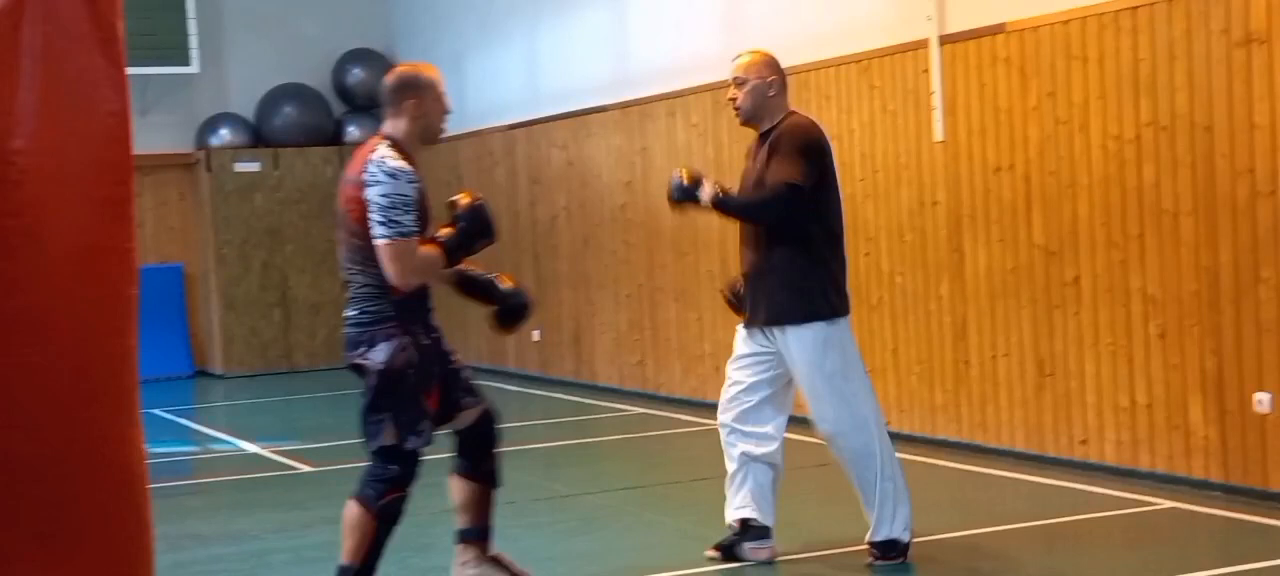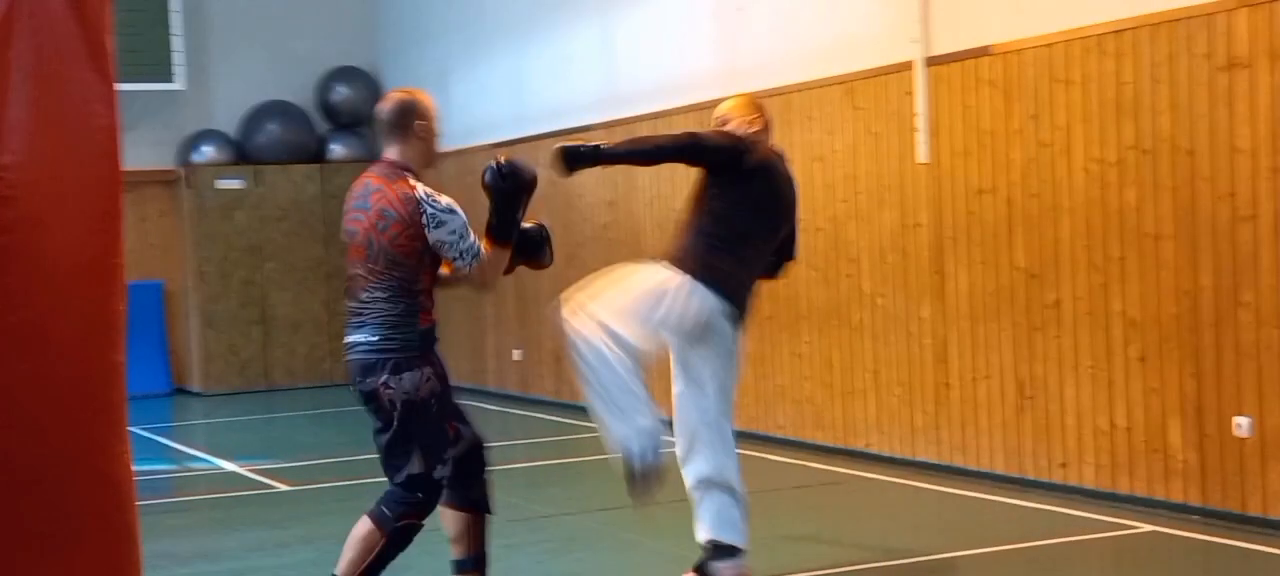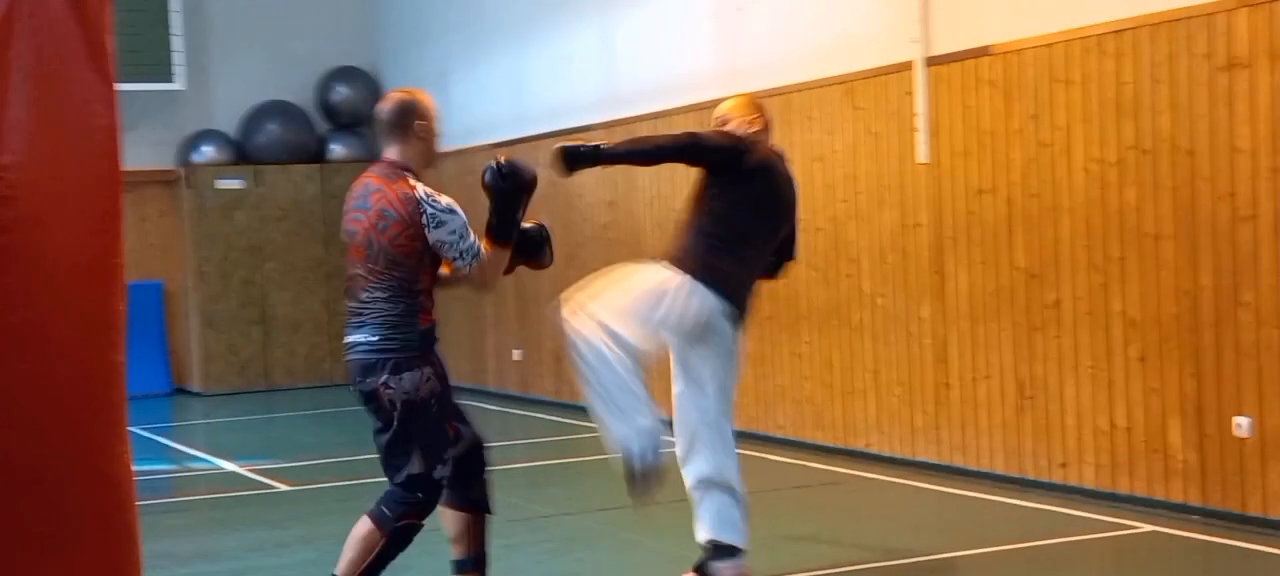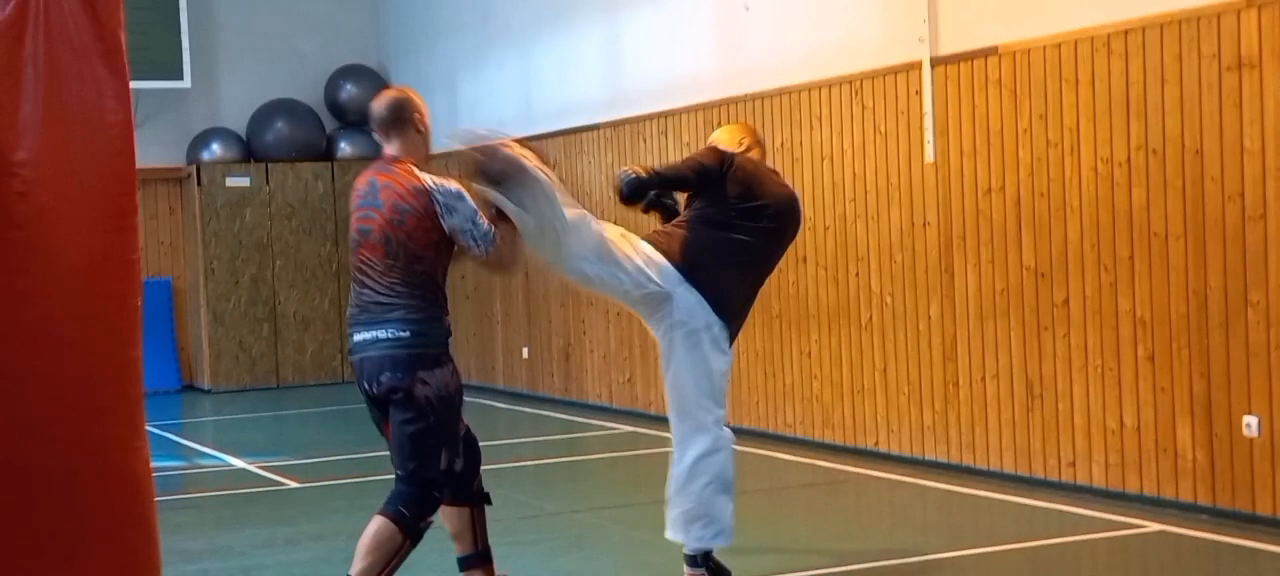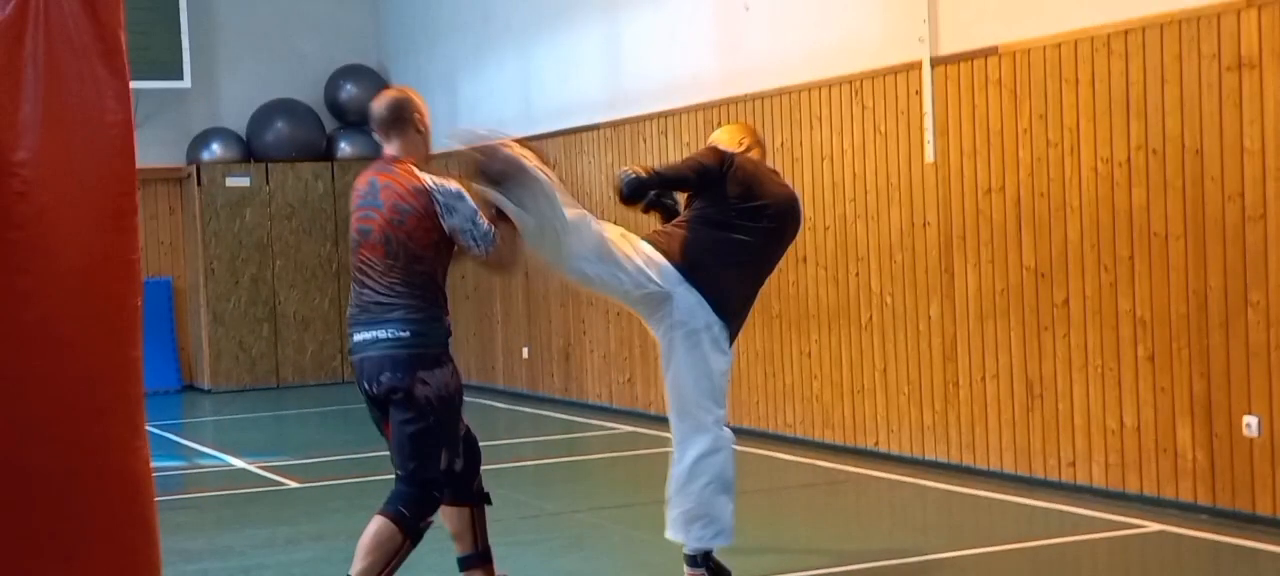
dt=1s
person 1, frame 1
left shoulder: (382, 161)
right shoulder: (390, 171)
right elbow: (404, 271)
left wrist: (474, 280)
right wrist: (460, 239)
left hip: (408, 329)
right hip: (387, 335)
left knee: (476, 424)
right knee: (394, 465)
person 1, frame 2
left shoulder: (363, 190)
right shoulder: (429, 204)
right elbow: (483, 275)
left wrist: (504, 250)
right wrist: (507, 212)
left hip: (369, 350)
right hip: (401, 359)
left knee: (462, 457)
right knee: (414, 491)
person 1, frame 3
left shoulder: (363, 190)
right shoulder: (429, 204)
right elbow: (483, 275)
left wrist: (505, 251)
right wrist: (507, 210)
left hip: (367, 351)
right hip: (402, 358)
left knee: (461, 456)
right knee: (414, 490)
person 1, frame 4
left shoulder: (364, 186)
right shoulder: (438, 192)
right elbow: (501, 255)
left wrist: (479, 209)
left hip: (369, 350)
right hip: (414, 352)
left knee: (458, 457)
right knee: (419, 488)
person 1, frame 5
left shoulder: (364, 186)
right shoulder: (436, 191)
right elbow: (501, 254)
left wrist: (478, 204)
left hip: (368, 349)
right hip: (415, 351)
left knee: (459, 456)
right knee: (419, 488)
person 2, frame 1
left shoulder: (798, 135)
right shoulder: (764, 144)
left elbow: (781, 207)
left wrist: (714, 197)
right wrist: (748, 279)
left hip: (806, 309)
right hip: (766, 310)
left knee: (846, 421)
right knee: (742, 416)
left ankle: (891, 532)
right ankle: (752, 528)
person 2, frame 2
left shoulder: (738, 153)
right shoulder: (782, 184)
left elbow: (670, 147)
right elbow: (775, 260)
left wrist: (591, 153)
left hip: (689, 287)
right hip: (725, 308)
left knee: (588, 315)
right knee: (706, 427)
left ankle: (640, 445)
person 2, frame 3
left shoulder: (737, 150)
right shoulder: (784, 185)
left elbow: (671, 147)
right elbow: (773, 262)
left wrist: (593, 153)
left hip: (686, 286)
right hip: (726, 309)
left knee: (588, 314)
right knee: (708, 424)
left ankle: (638, 443)
person 2, frame 4
left shoulder: (725, 166)
right shoulder: (787, 206)
left elbow: (665, 178)
left wrist: (640, 180)
left hip: (660, 268)
right hip: (710, 316)
left knee: (571, 232)
right knee: (703, 429)
person 2, frame 5
left shoulder: (727, 167)
right shoulder: (787, 206)
left elbow: (676, 176)
left wrist: (644, 180)
right wrist: (675, 213)
left hip: (661, 268)
right hip: (710, 316)
left knee: (573, 231)
right knee: (703, 429)
